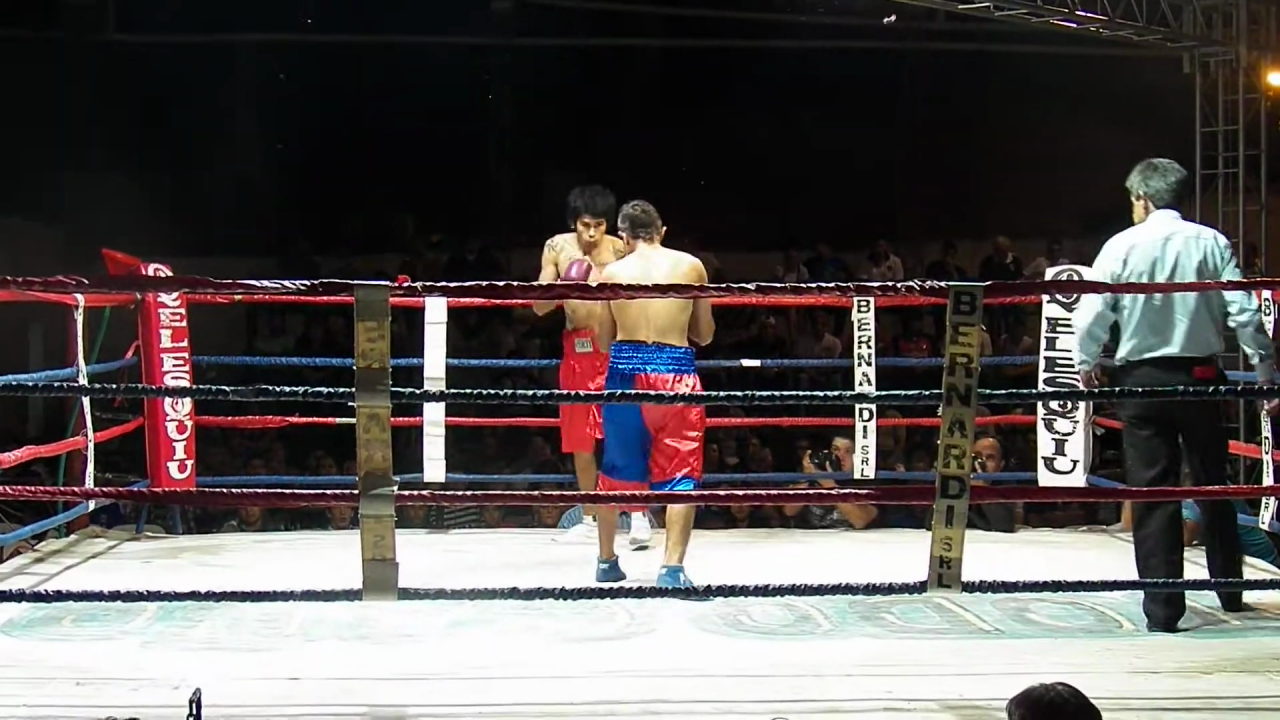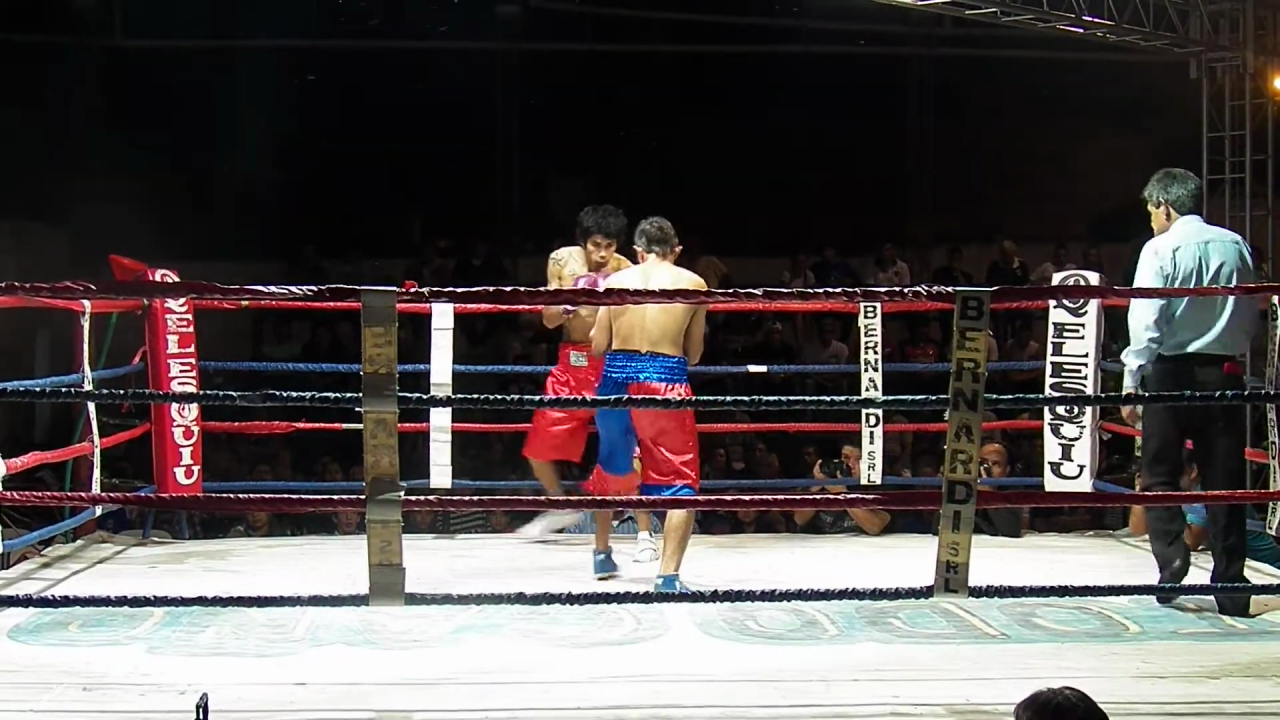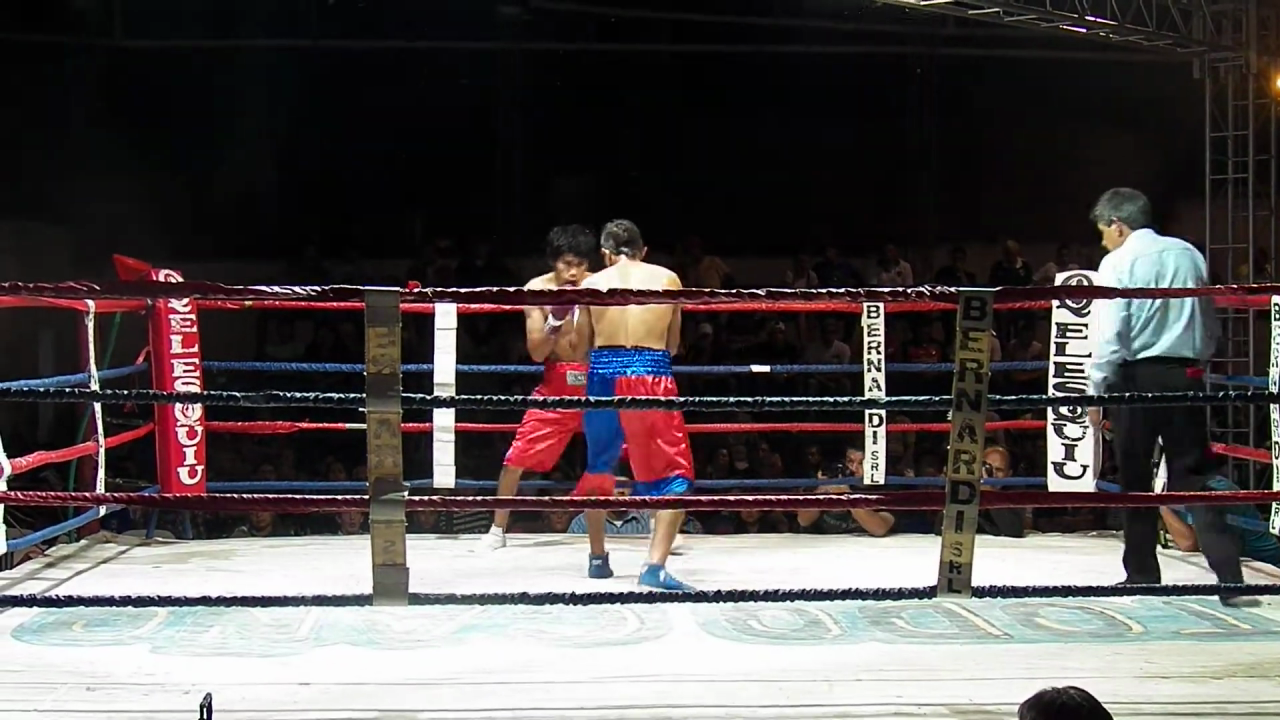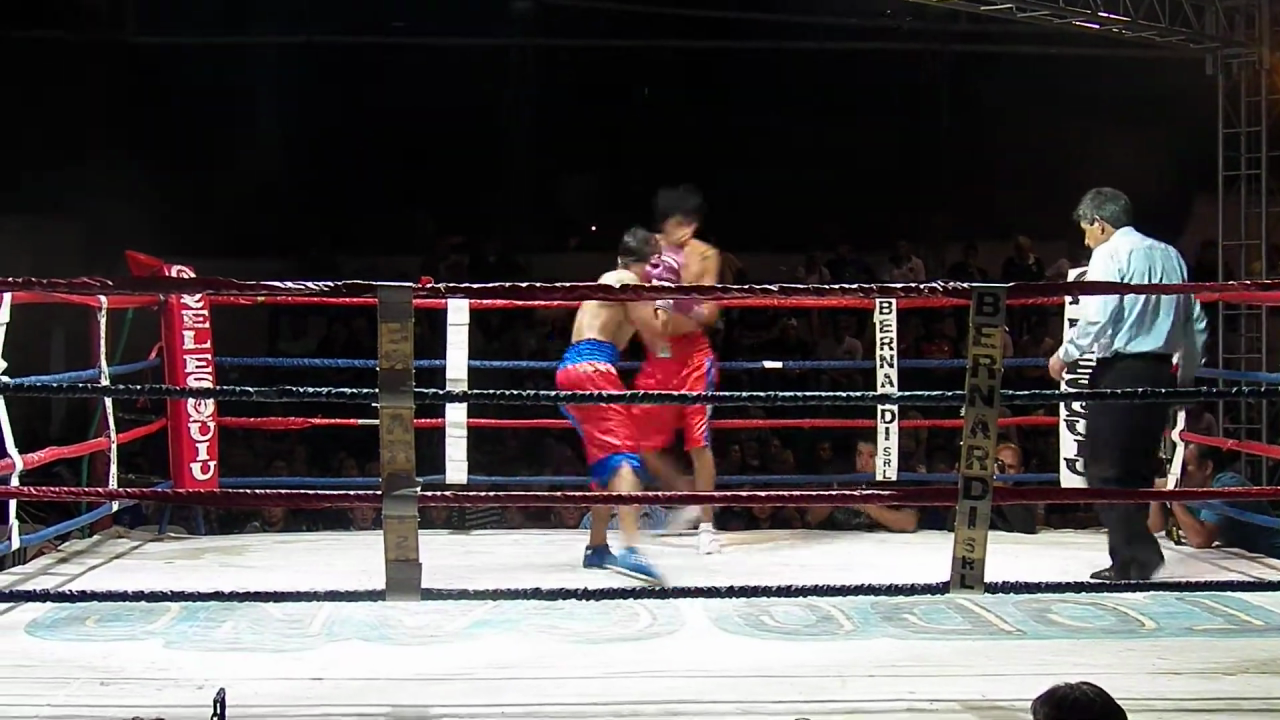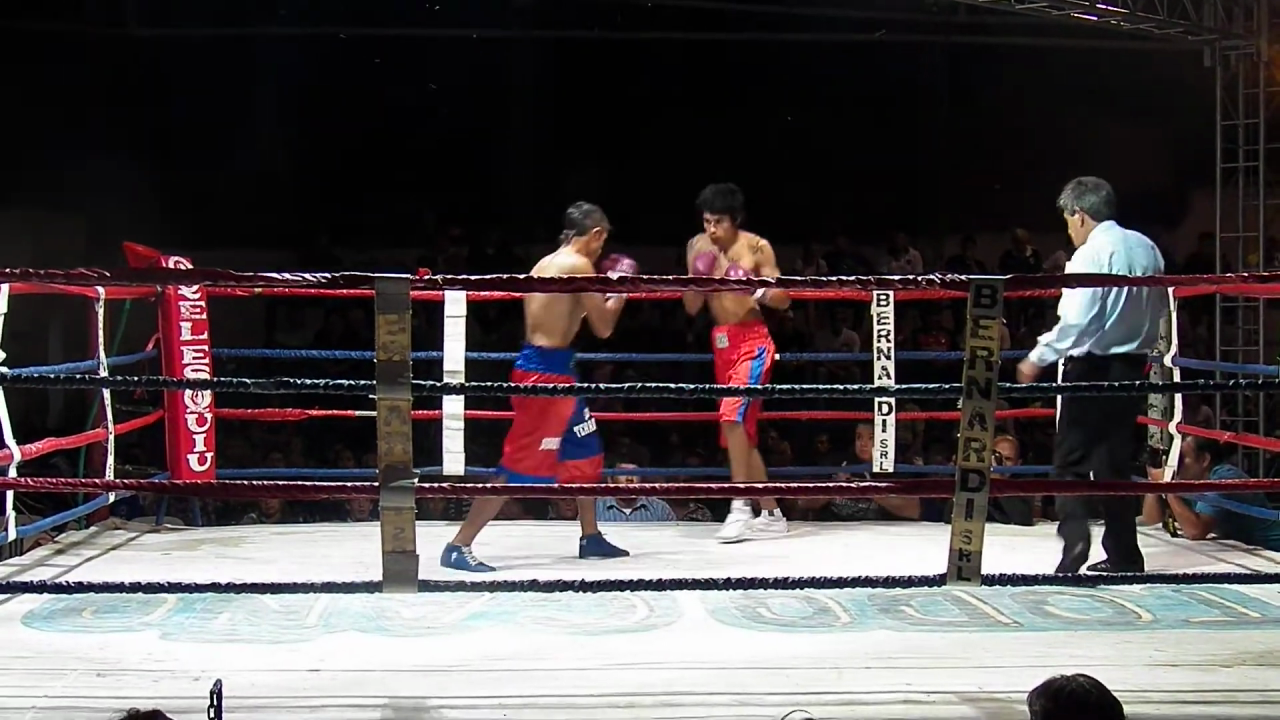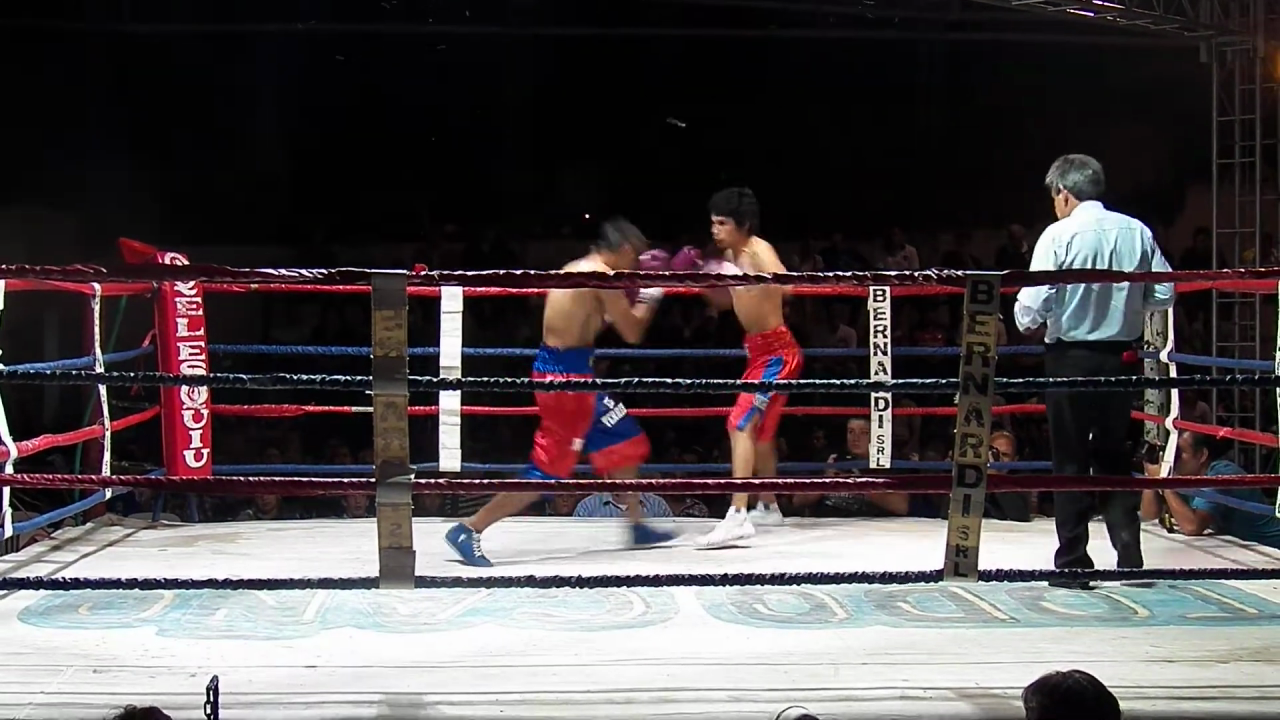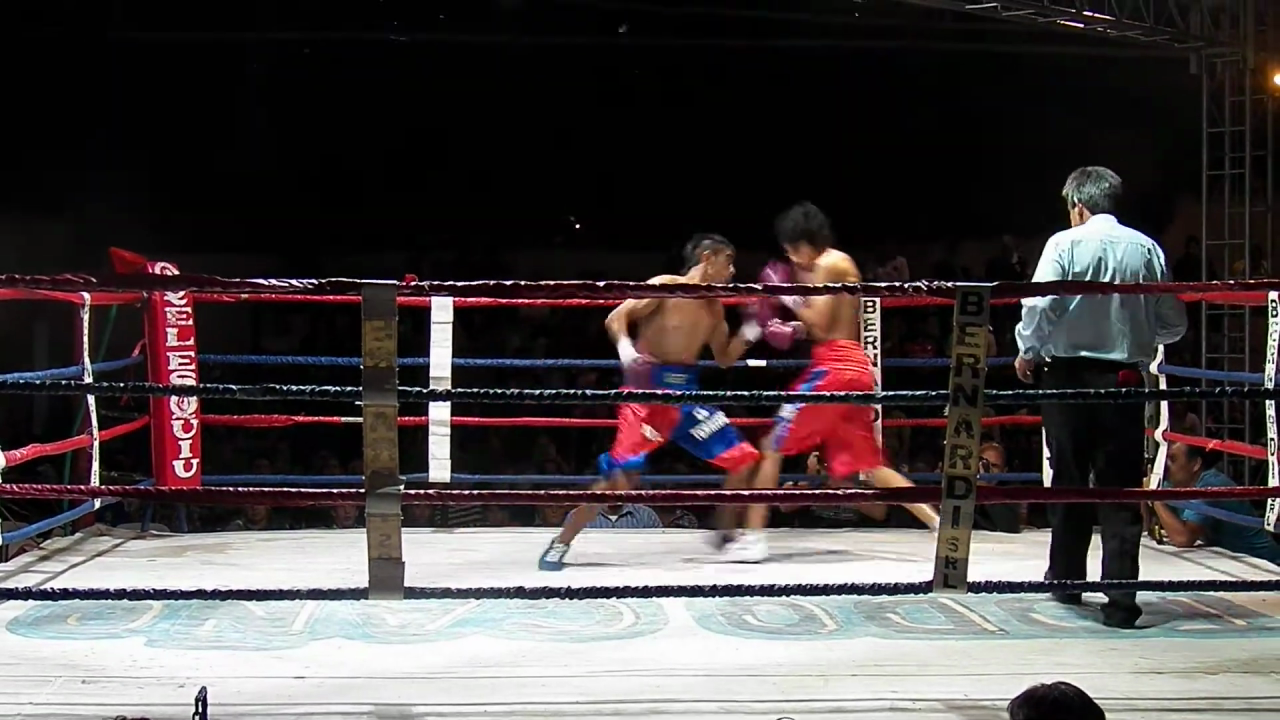
dt=0.4s
person 1, frame 1
left shoulder: (1121, 246)
right shoulder: (1211, 242)
left elbow: (1091, 316)
left wrist: (1086, 365)
left hip: (1143, 380)
right hip: (1200, 377)
left knee: (1152, 495)
right knee: (1212, 486)
left ankle: (1162, 607)
right ankle: (1229, 588)
person 1, frame 2
left shoulder: (1161, 249)
right shoulder: (1236, 246)
left elbow: (1145, 323)
right elbow: (1249, 317)
left wrist: (1131, 382)
left hip: (1173, 372)
right hip: (1224, 373)
left knee: (1161, 475)
right knee: (1225, 482)
left ankle: (1171, 560)
right ankle: (1230, 589)
person 1, frame 3
left shoulder: (1118, 263)
right shoulder: (1189, 254)
left elbow: (1109, 334)
right elbow: (1208, 325)
left wrist: (1096, 390)
right wrist: (1201, 364)
left hip: (1139, 377)
right hip: (1186, 377)
left knee: (1132, 478)
right knee: (1192, 477)
left ankle: (1142, 575)
right ankle: (1226, 566)
person 1, frame 4
left shoulder: (1110, 254)
right shoulder: (1168, 255)
left elbow: (1097, 318)
right elbow: (1195, 321)
left wrist: (1065, 355)
right wrist: (1189, 370)
left hip: (1121, 371)
right hip: (1160, 373)
left knee: (1103, 467)
right knee: (1136, 469)
left ankle: (1139, 552)
right ankle: (1128, 561)
person 1, frame 5
left shoulder: (1091, 253)
right shoulder: (1146, 247)
left elbow: (1076, 321)
right elbow: (1160, 306)
left wrist: (1038, 357)
left hip: (1093, 371)
right hip: (1133, 369)
left knee: (1071, 465)
right knee: (1116, 465)
left ankle: (1075, 548)
right ankle: (1123, 558)
person 1, frame 6
left shoulder: (1059, 235)
right shoulder: (1137, 231)
left elbow: (1034, 303)
right elbow: (1164, 293)
left wrist: (1024, 320)
left hip: (1070, 358)
right hip: (1120, 358)
left knee: (1070, 461)
right knee: (1113, 456)
left ankle: (1073, 563)
right ankle: (1126, 547)
person 1, frame 7
left shoulder: (1065, 244)
right shoulder: (1148, 250)
left elbow: (1037, 305)
right elbow: (1172, 324)
left wrist: (1027, 352)
left hip: (1068, 374)
right hip: (1122, 379)
left knee: (1069, 478)
right knee: (1121, 488)
left ankle: (1066, 580)
right ankle: (1120, 599)
person 2, frame 1
left shoulder: (612, 273)
right shoulder: (692, 266)
left elbow: (606, 340)
right elbow: (705, 335)
left hip: (625, 371)
right hip: (675, 372)
left knee: (617, 467)
right knee: (681, 472)
left ankle: (607, 561)
right ankle: (672, 568)
person 2, frame 2
left shoulder: (616, 280)
right shoulder: (693, 283)
left elbow: (598, 346)
right elbow: (693, 353)
left hip: (617, 379)
right hip: (666, 382)
left knee: (613, 465)
right knee: (679, 481)
left ankle: (602, 551)
right ankle: (668, 575)
person 2, frame 3
left shoulder: (592, 284)
right shoulder: (668, 279)
left elbow: (584, 345)
right elbow: (672, 345)
left hip: (603, 375)
right hip: (651, 377)
left knee: (599, 468)
right knee: (672, 474)
left ankle: (597, 558)
right ankle: (655, 566)
person 2, frame 4
left shoulder: (609, 280)
right shoulder: (633, 284)
right elbow: (656, 340)
left wrist: (655, 304)
right wrist: (666, 306)
left hip: (572, 367)
right hip: (594, 367)
left knee: (601, 456)
right knee: (621, 457)
left ankle: (597, 547)
right ankle: (630, 550)
person 2, frame 5
left shoulder: (547, 263)
right shoulder: (579, 266)
right elbow: (604, 327)
left wrist: (598, 295)
right wrist: (620, 289)
left hip: (551, 369)
right hip: (544, 372)
left knee: (587, 452)
right knee: (520, 467)
left ankle: (591, 538)
right ankle: (457, 547)
person 2, frame 6
left shoulder: (575, 269)
right shoulder: (602, 275)
right elbow: (631, 332)
right wrist: (651, 294)
left hip: (570, 369)
right hip: (564, 374)
left knee: (625, 439)
right knee: (549, 471)
left ankle: (637, 527)
right ankle: (468, 530)
person 2, frame 7
left shoulder: (713, 303)
right shoulder: (663, 287)
left elbow: (723, 350)
right elbow: (616, 319)
left wrist: (752, 330)
right wrist: (627, 350)
left hip: (683, 389)
right hip: (650, 388)
left knee: (741, 459)
right knee: (625, 469)
right ankle: (561, 542)
person 3, frame 1
left shoulder: (621, 251)
right shoulder: (557, 247)
right elbow: (539, 307)
right wrist: (562, 287)
right hip: (576, 349)
right knee: (579, 440)
left ankle: (640, 517)
right ankle: (589, 517)
person 3, frame 2
right shoulder: (561, 261)
right elbow: (549, 319)
right wrist: (570, 302)
right hip: (571, 363)
right knee: (538, 447)
left ankle: (645, 535)
right ankle: (560, 508)
person 3, frame 3
right shoulder: (537, 289)
right elbow: (537, 353)
right wrist: (554, 320)
right hip: (558, 383)
right knee: (517, 456)
right ankle: (497, 530)
person 3, frame 4
left shoulder: (706, 256)
left elbow: (709, 314)
left wrist: (692, 309)
left hip: (693, 353)
right hip: (657, 355)
left knee: (697, 439)
right knee: (643, 439)
left ankle: (705, 526)
right ankle: (684, 502)
person 3, frame 5
left shoulder: (757, 247)
right shoulder: (698, 246)
left elbow: (783, 300)
right elbow: (691, 307)
left wrist: (756, 290)
right wrist: (697, 278)
left hip: (751, 340)
right hip: (722, 344)
left knee: (733, 416)
right knee: (741, 433)
left ankle: (741, 507)
right ankle: (771, 513)
person 3, frame 6
left shoulder: (758, 252)
right shoulder: (729, 255)
left elbow: (776, 285)
right elbow: (717, 298)
left wrist: (732, 274)
right wrist: (689, 271)
left hip: (774, 350)
right hip: (758, 349)
left knee: (741, 425)
right knee: (754, 428)
left ankle: (738, 518)
right ankle: (768, 505)
person 3, frame 7
left shoulder: (831, 262)
right shoulder: (846, 267)
left elbow: (819, 320)
left wrist: (786, 296)
right wrist: (789, 328)
left hip: (836, 366)
right hip: (856, 367)
left knee: (772, 445)
right knee: (867, 465)
left ankle: (752, 537)
right ankle: (942, 525)
